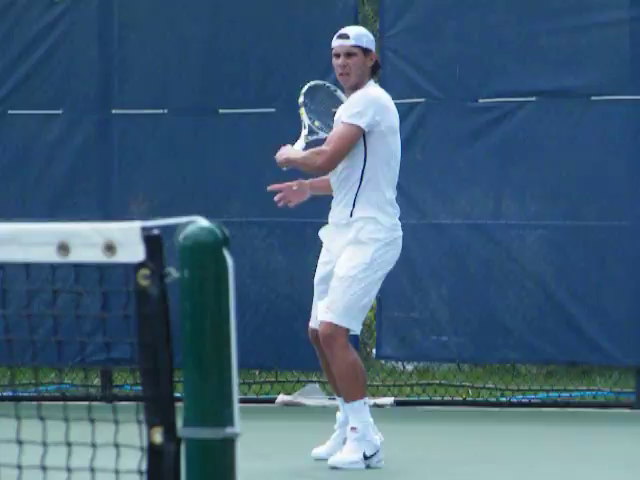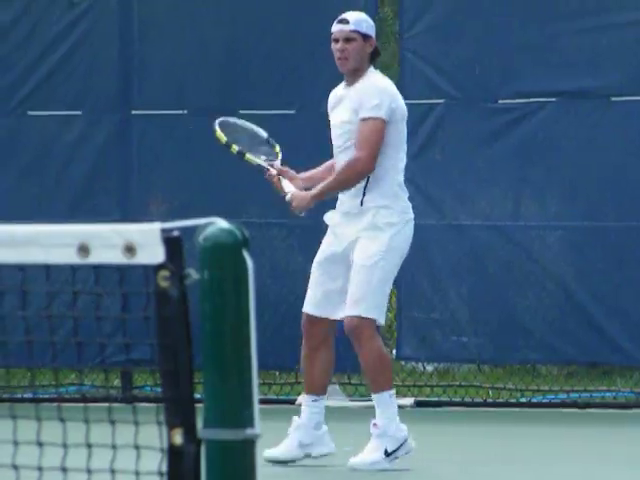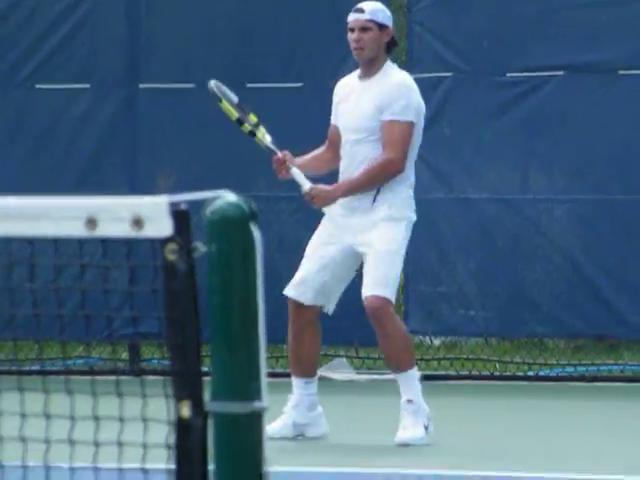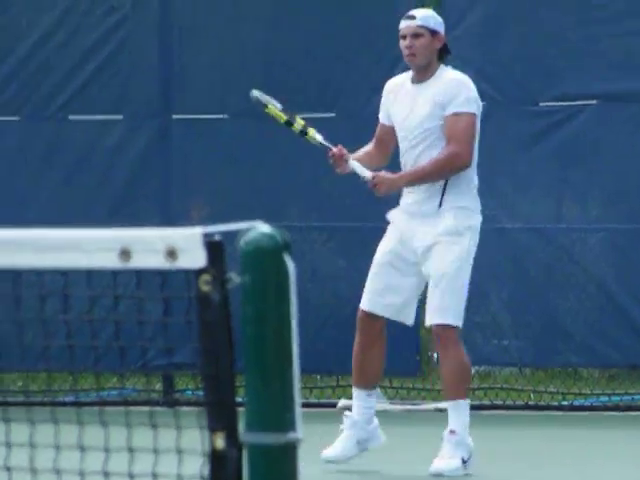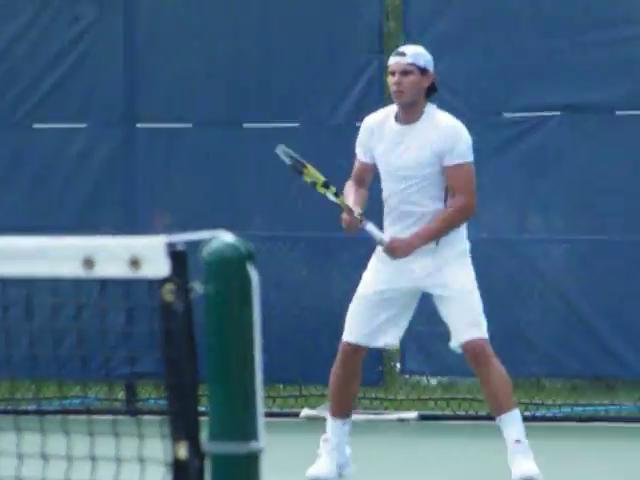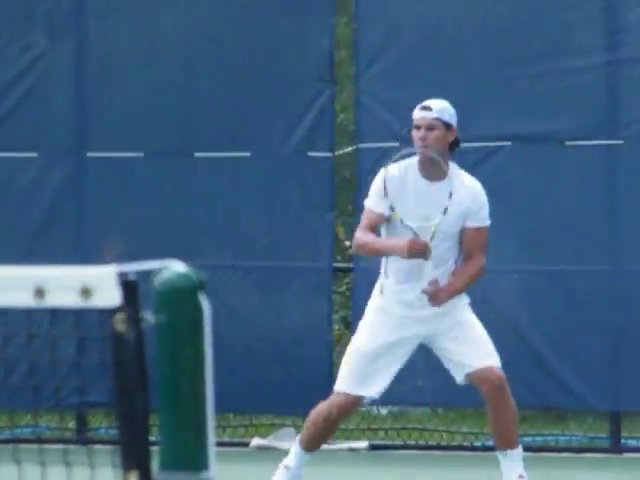
dt=0.2s
person 1, frame 1
left shoulder: (369, 100)
right shoulder: (351, 106)
left elbow: (324, 159)
left wrist: (289, 155)
right wrist: (309, 188)
left hip: (370, 234)
right hip: (343, 233)
left knee: (333, 331)
right knee: (321, 335)
left ankle: (364, 440)
right ankle: (351, 426)
person 1, frame 2
left shoulder: (379, 91)
right shoulder: (337, 95)
left elbow: (364, 161)
left wrist: (312, 194)
right wrist: (297, 179)
left hip: (382, 222)
right hip: (345, 223)
left knee: (359, 323)
right knee: (314, 322)
left ankle: (389, 433)
right ankle: (309, 431)
person 1, frame 3
left shoulder: (399, 86)
right shoulder: (344, 87)
left elbow: (395, 161)
left wrist: (337, 191)
right wrist: (296, 163)
left hip: (386, 216)
right hip: (343, 218)
left knee: (377, 304)
right knee: (301, 306)
left ankle: (415, 410)
right ankle: (303, 410)
person 1, frame 4
left shoulder: (457, 86)
right shoulder: (393, 89)
left elbow: (460, 155)
right elbow: (380, 148)
left wrist: (398, 179)
right wrist: (350, 160)
left hip: (451, 224)
right hip: (406, 221)
left knee: (444, 332)
right knee: (369, 319)
left ankle: (457, 441)
right ankle: (359, 425)
person 1, frame 5
left shoulder: (450, 132)
right shoulder: (373, 126)
left elbow: (464, 203)
right elbow: (357, 182)
left wrist: (416, 241)
right wrist: (351, 206)
left hip: (442, 255)
right hip: (394, 256)
left knee: (478, 350)
right knee: (350, 352)
person 1, frame 6
left shoulder: (471, 191)
right shoulder: (391, 177)
left elbow: (476, 259)
right elbow: (361, 241)
left wrist: (453, 288)
right wrist: (397, 248)
left hip: (446, 306)
right hip: (392, 307)
left knee: (492, 381)
right knee: (344, 401)
